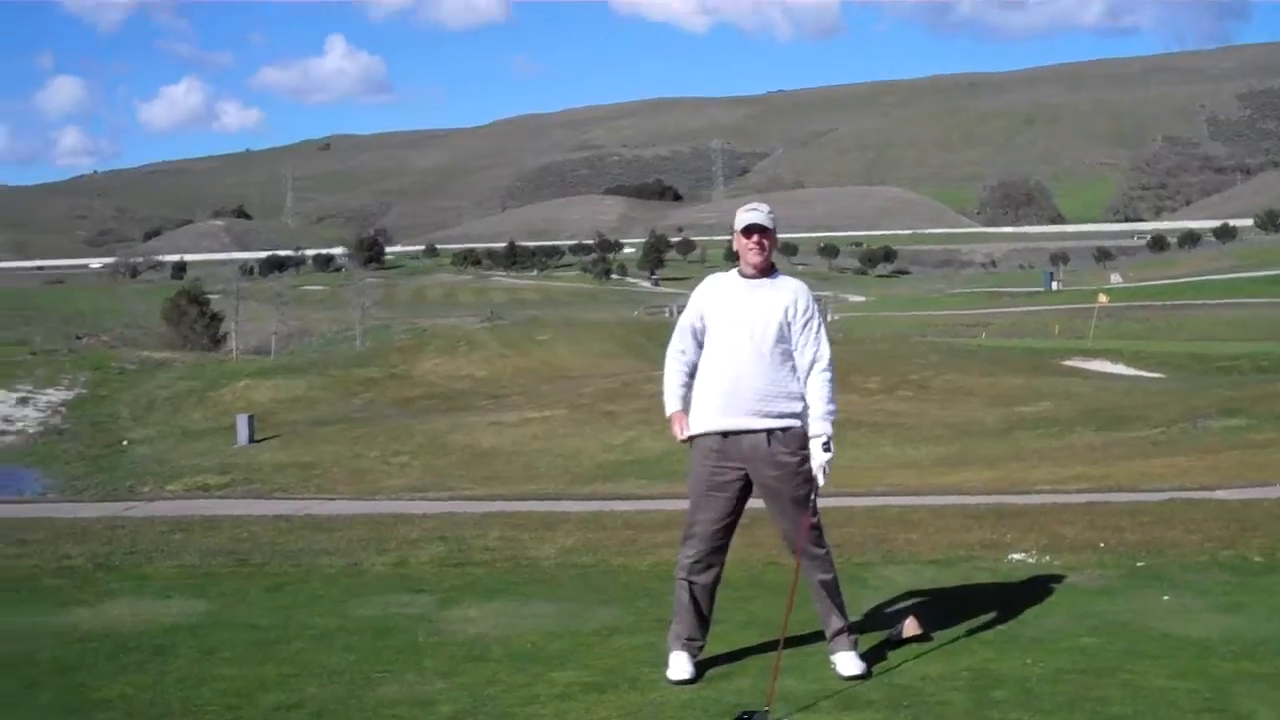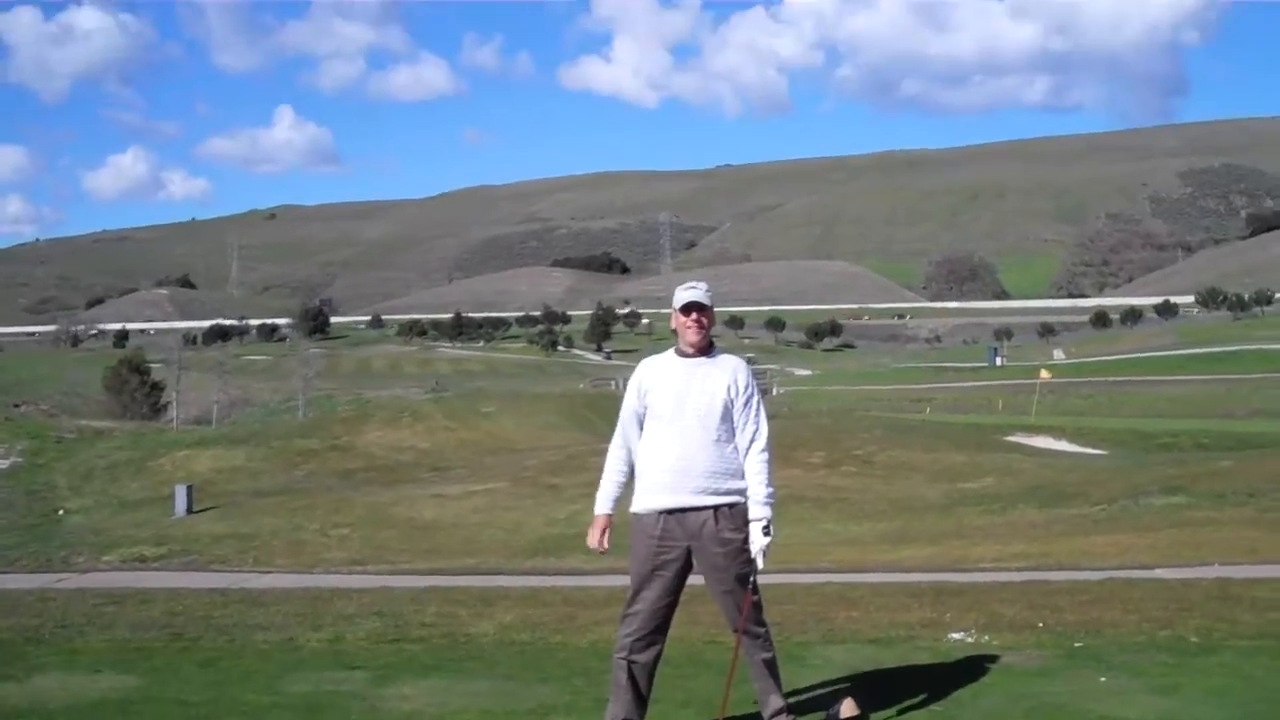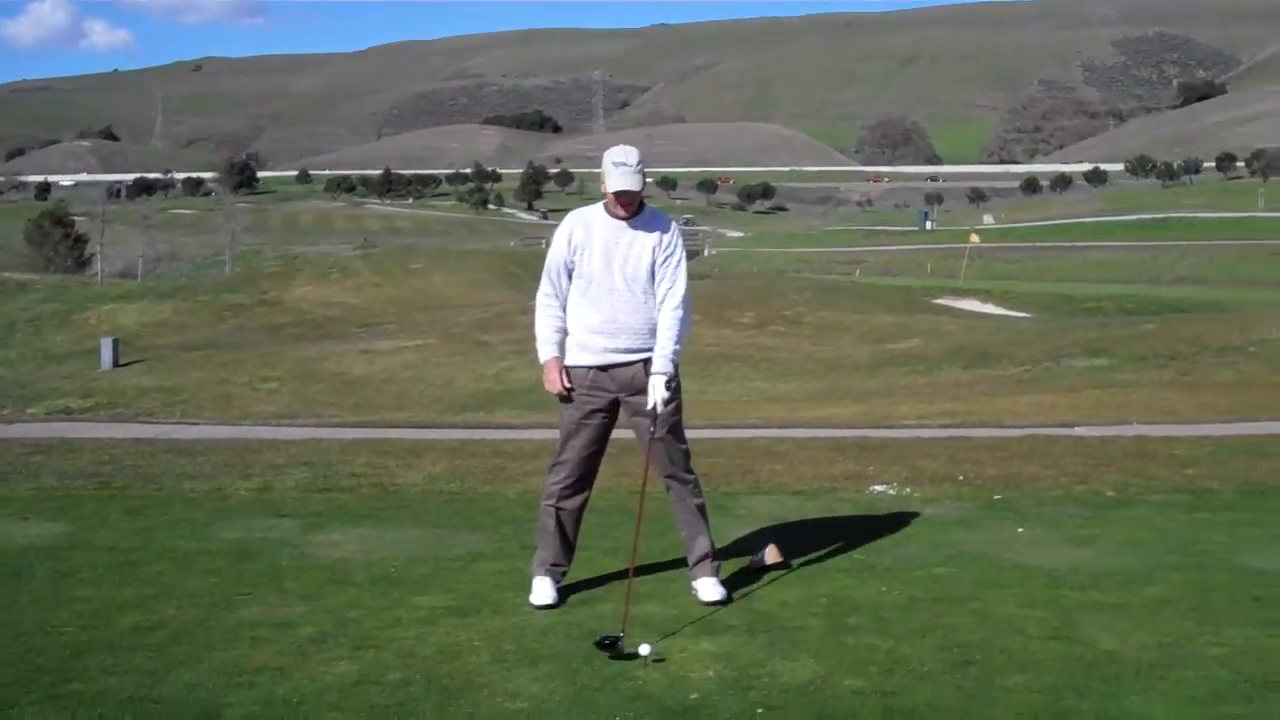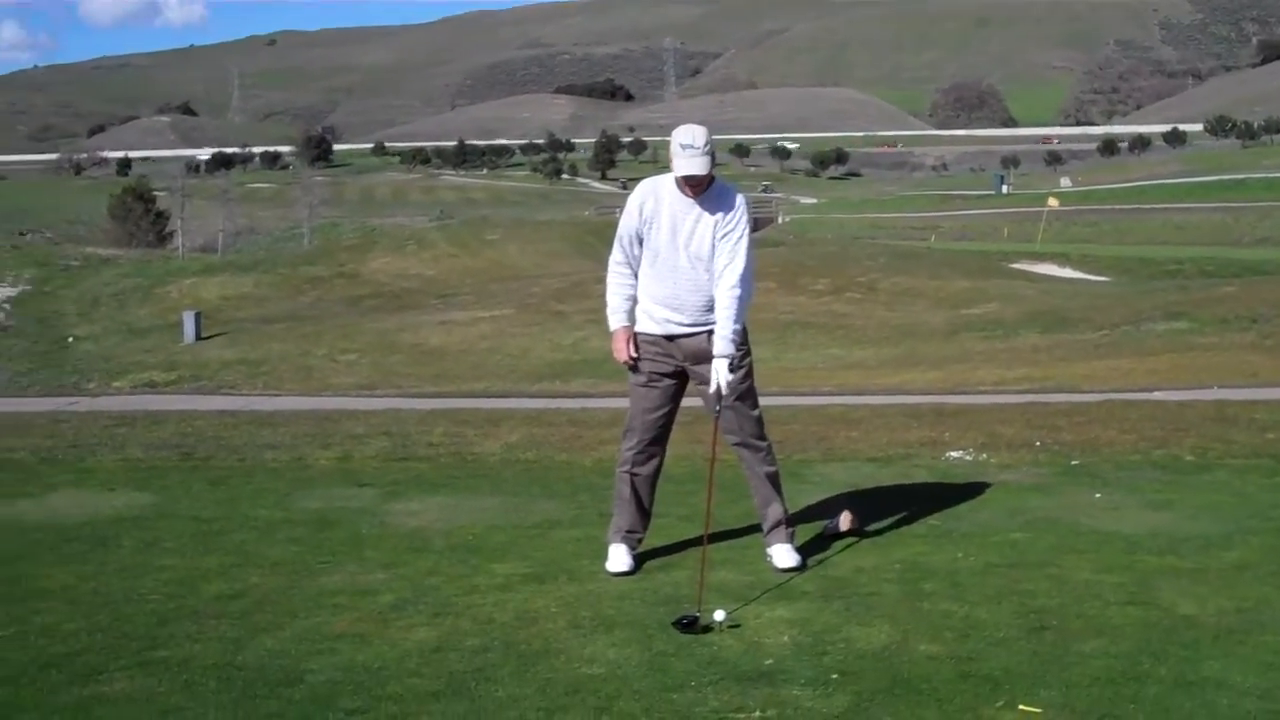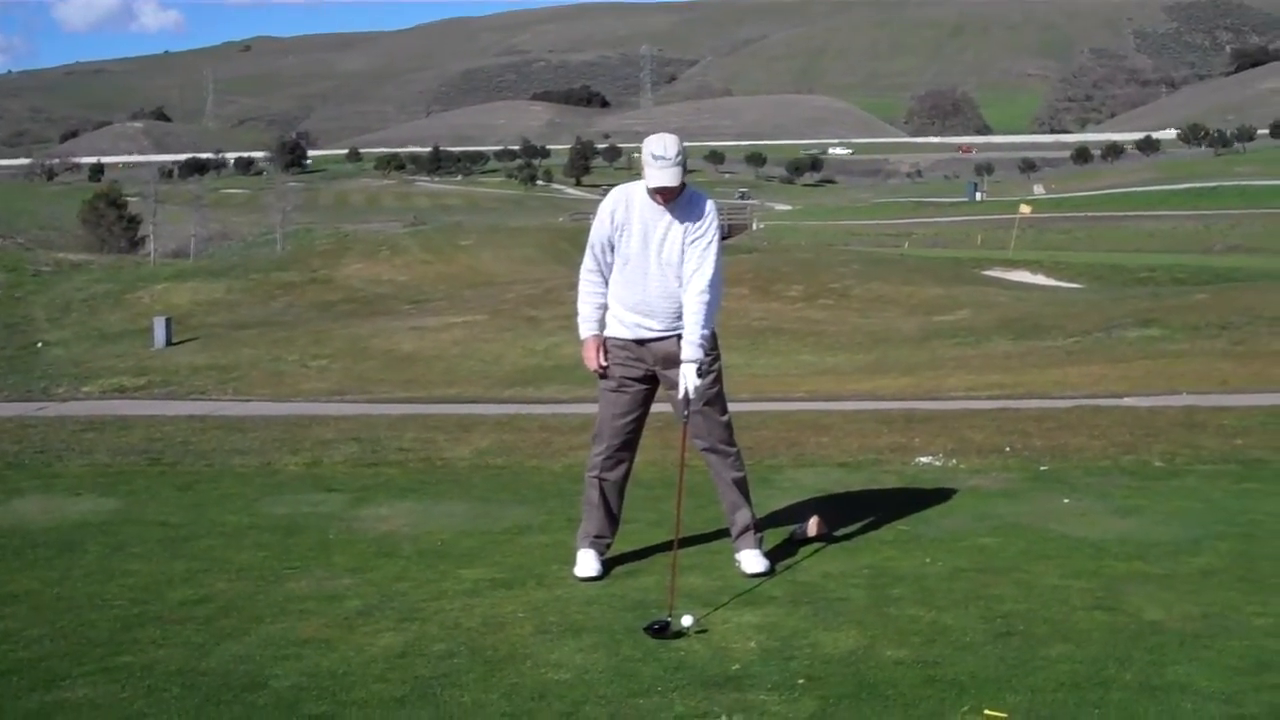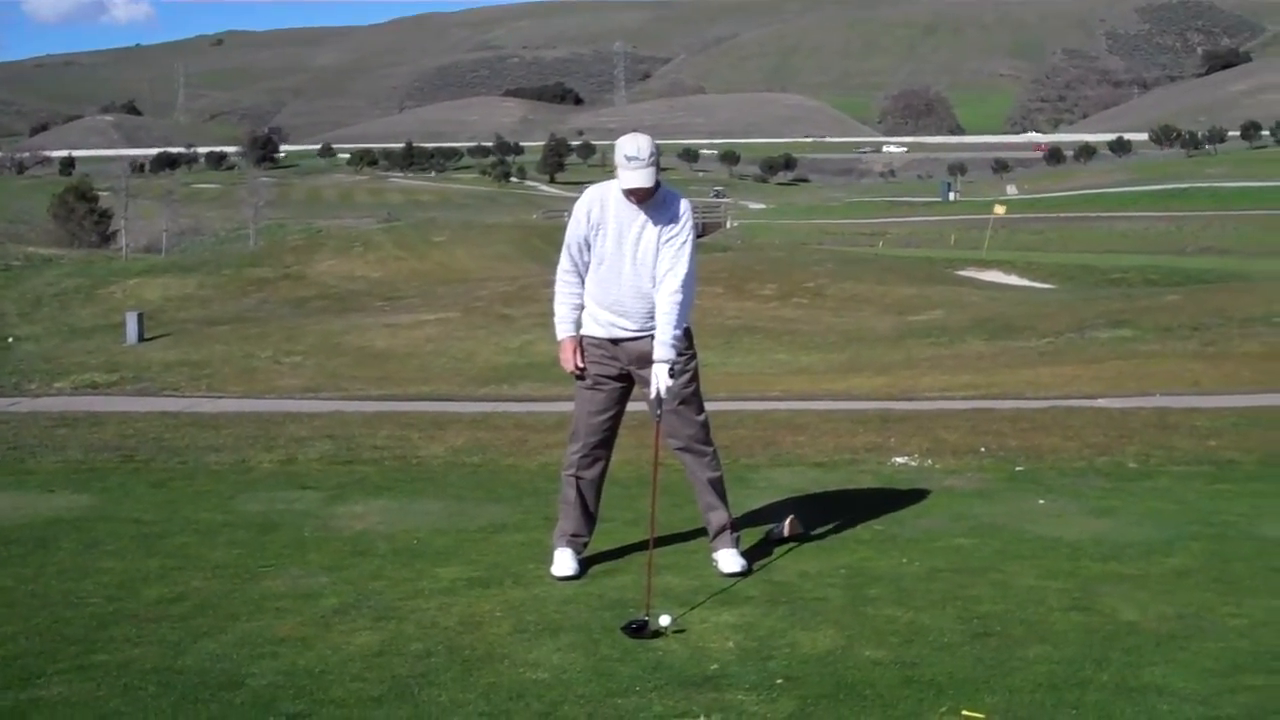
dt=0.7s
person 1, frame 1
left shoulder: (795, 293)
right shoulder: (711, 289)
left elbow: (817, 367)
right elbow: (682, 350)
left wrist: (820, 432)
right wrist: (676, 406)
left hip: (781, 437)
right hip: (715, 437)
left knee: (808, 542)
right knee: (701, 545)
left ankle: (841, 641)
right ankle: (684, 645)
person 1, frame 2
left shoulder: (735, 372)
right shoulder: (649, 372)
left elbow: (756, 448)
right elbow: (625, 444)
left wrist: (760, 515)
right wrist: (604, 508)
left hip: (722, 515)
right hip: (656, 517)
left knee: (748, 621)
right knee: (640, 626)
person 1, frame 3
left shoulder: (663, 230)
right shoulder: (576, 225)
left elbow: (673, 303)
right elbow: (550, 295)
left wrist: (662, 369)
right wrist: (550, 355)
left hip: (647, 369)
right hip: (587, 369)
left knee: (677, 470)
right knee: (568, 473)
left ankle: (704, 568)
right ankle: (547, 571)
person 1, frame 4
left shoulder: (731, 204)
right shoulder: (646, 195)
left elbow: (732, 281)
right elbow: (623, 263)
left wrist: (723, 352)
right wrist: (620, 322)
left hip: (715, 338)
right hip: (655, 338)
left knee: (749, 436)
right knee: (640, 440)
left ankle: (779, 535)
right ankle: (623, 539)
person 1, frame 5
left shoulder: (702, 210)
right shoulder: (618, 202)
left elbow: (701, 286)
right elbow: (594, 270)
left wrist: (690, 357)
right wrist: (590, 331)
left hip: (685, 342)
right hip: (625, 343)
left knee: (717, 441)
right knee: (609, 445)
left ankle: (746, 541)
right ankle: (591, 544)
person 1, frame 6
left shoulder: (677, 209)
right shoulder: (592, 202)
left elbow: (673, 285)
right elbow: (570, 270)
left wrist: (663, 355)
right wrist: (567, 332)
left hip: (662, 341)
right hip: (601, 341)
left knee: (693, 440)
right knee: (586, 444)
left ankle: (723, 540)
right ankle: (568, 543)
